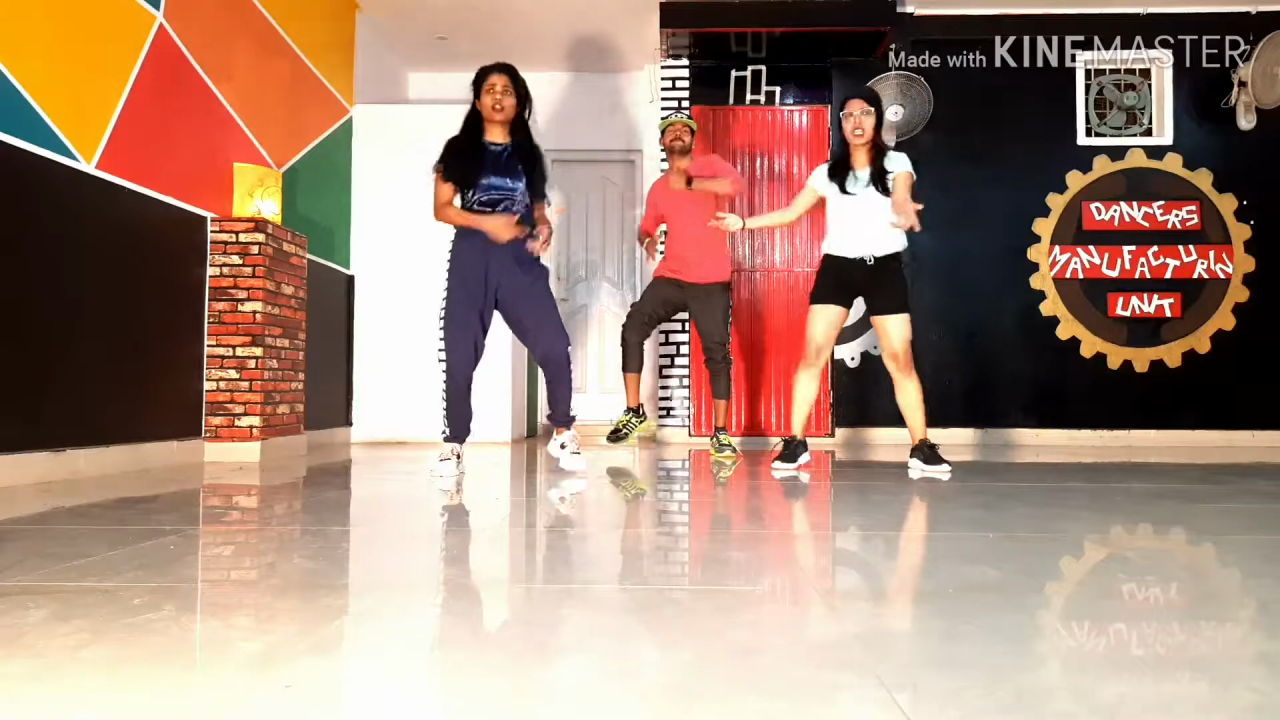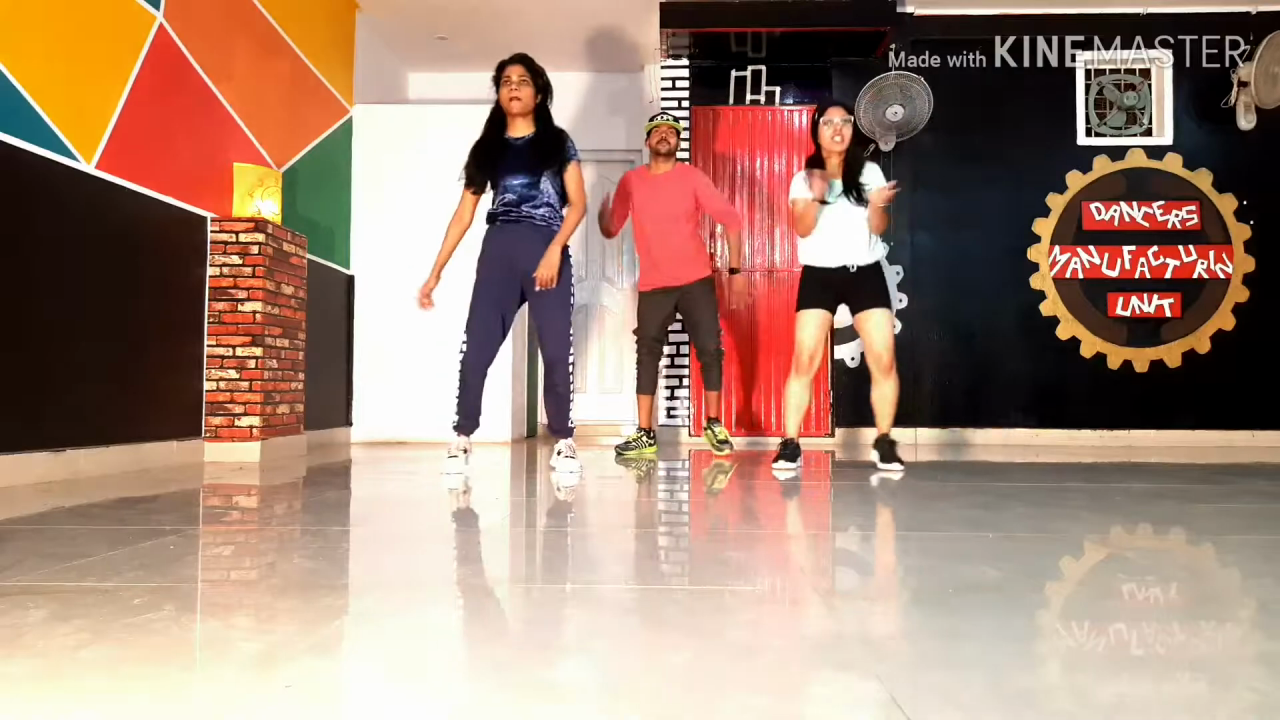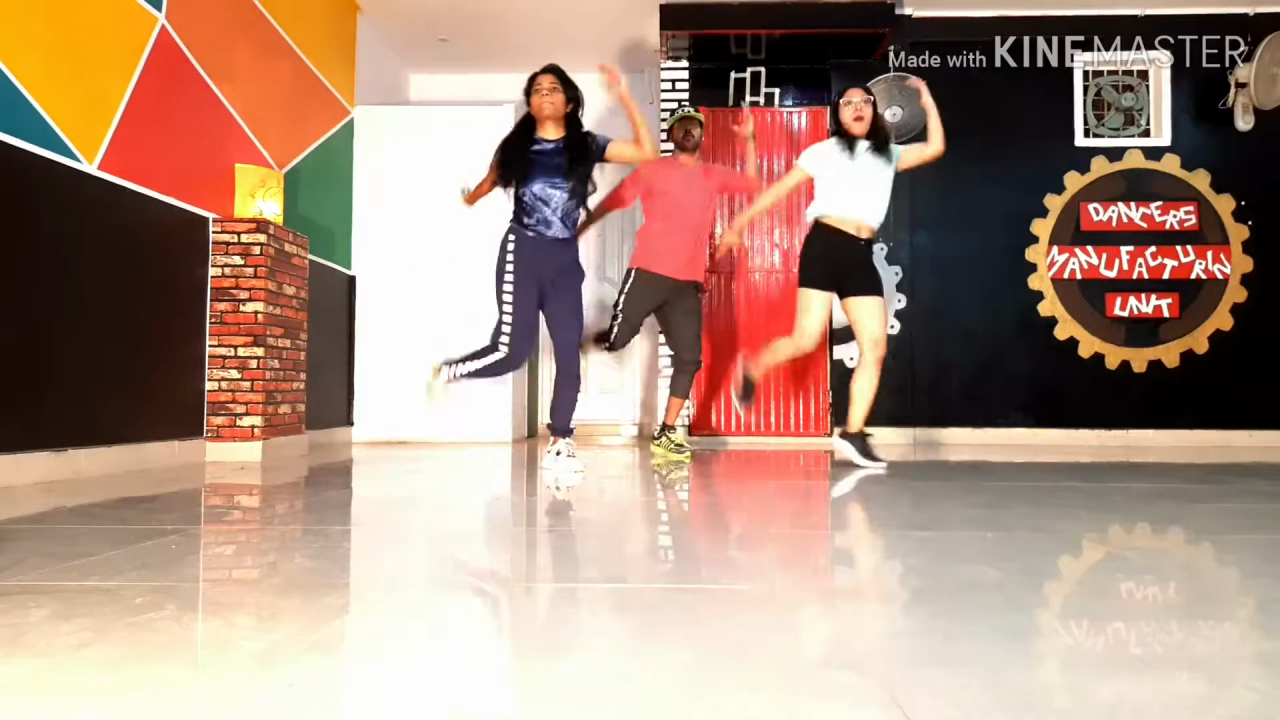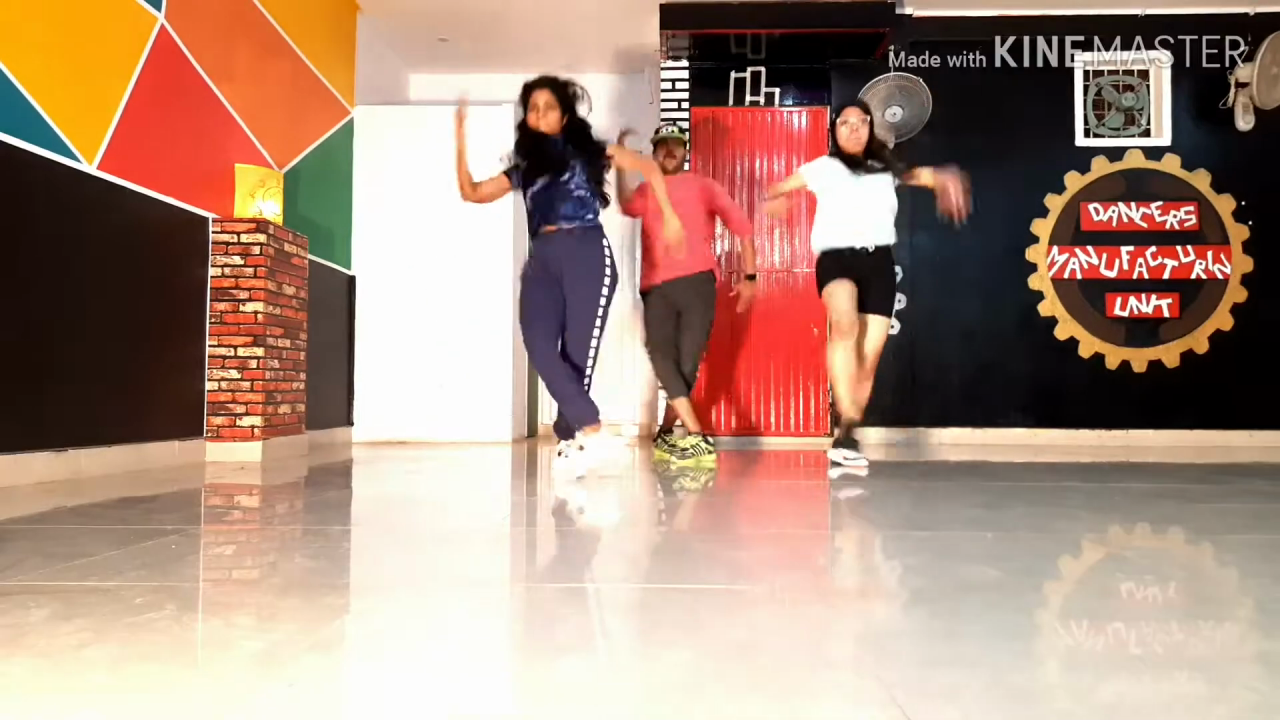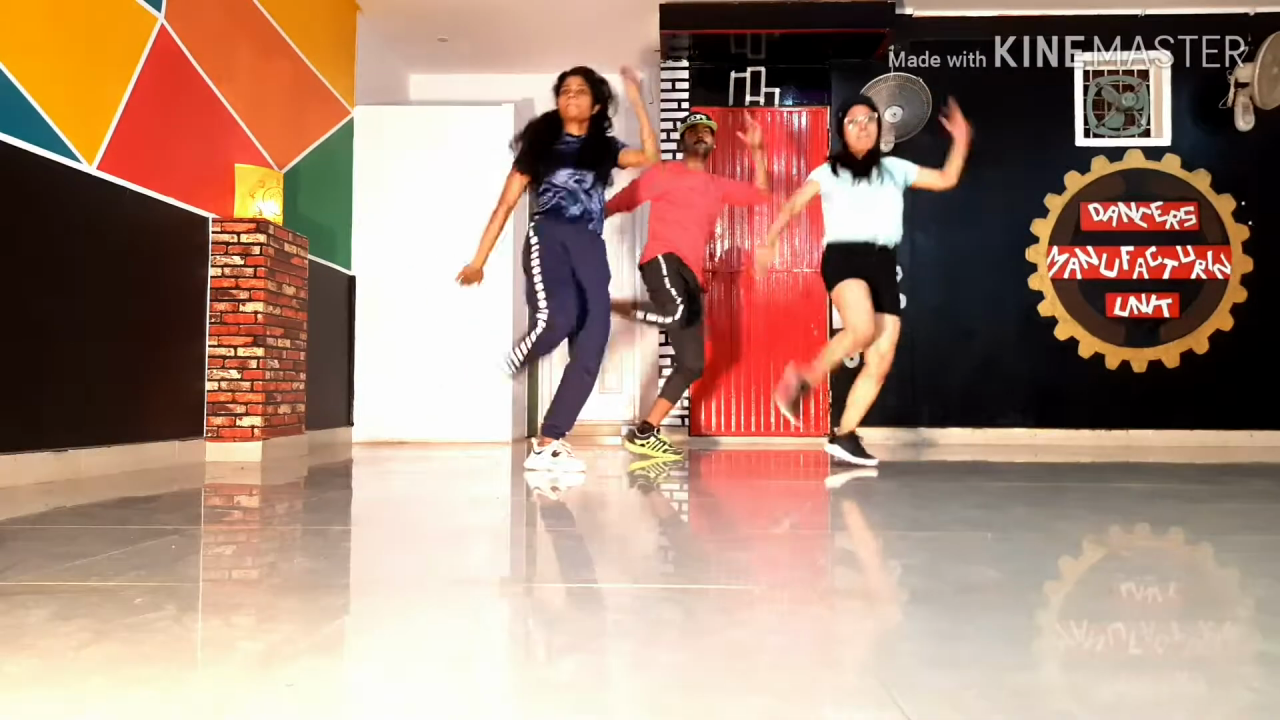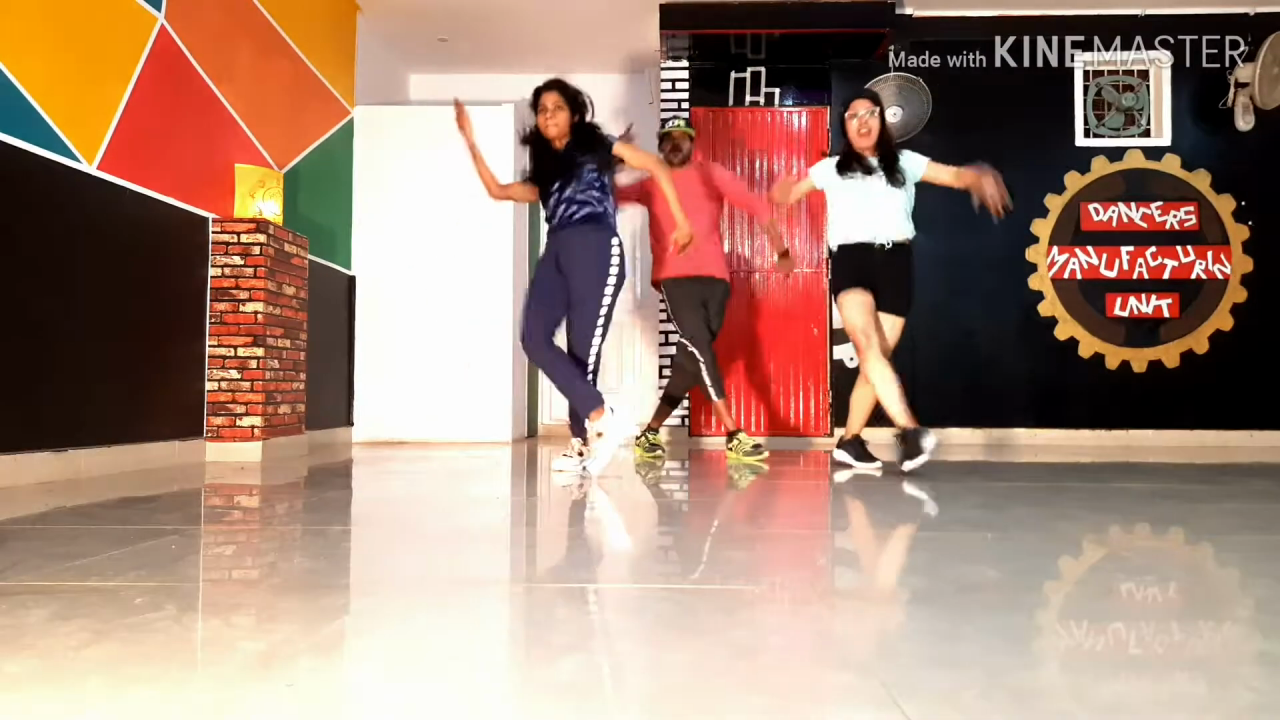
dt=0.3s
person 1, frame 1
left shoulder: (528, 153)
right shoulder: (459, 149)
left elbow: (539, 213)
right elbow: (442, 207)
left wrist: (543, 232)
right wrist: (484, 221)
left hip: (521, 257)
right hip: (473, 254)
left knee: (552, 344)
right knee: (459, 353)
left ankle: (563, 431)
right ankle: (454, 445)
person 1, frame 2
left shoulder: (557, 142)
right shoulder: (487, 148)
left elbow: (578, 203)
right elbow: (464, 212)
left wrist: (555, 250)
right wrist: (435, 273)
left hip: (547, 249)
right hip: (499, 249)
left knee: (557, 350)
right knee: (477, 345)
left ankle: (564, 440)
right ankle: (463, 438)
person 1, frame 3
left shoulder: (585, 146)
right shoulder: (515, 146)
left elbow: (645, 152)
right elbow: (489, 183)
left wrist: (624, 98)
left hip: (565, 258)
right hip: (521, 250)
left knee: (569, 354)
right knee: (512, 349)
left ankle: (560, 441)
right ankle: (449, 371)
person 1, frame 4
left shoulder: (589, 148)
right shoulder: (524, 165)
left elbow: (645, 166)
right elbow: (472, 194)
left wrist: (668, 214)
right wrist: (460, 141)
left hip: (589, 252)
right hip: (545, 258)
left knee: (580, 350)
right knee: (543, 351)
left ankle: (569, 439)
right ankle: (590, 432)
person 1, frame 5
left shoulder: (606, 146)
right shoulder: (537, 143)
left elbow: (647, 156)
right elbow: (507, 202)
left wrist: (637, 101)
right wrist: (479, 257)
left hip: (590, 248)
right hip: (548, 240)
left knee: (590, 352)
right knee: (557, 318)
left ankle: (548, 444)
right ankle: (513, 364)
person 1, frame 6
left shoulder: (597, 145)
right shoulder: (543, 170)
left elbow: (654, 166)
right elbow: (498, 190)
left wrist: (679, 218)
right wrist: (471, 142)
left hip: (598, 249)
right hip: (557, 254)
left knee: (585, 348)
right knee: (534, 338)
left ankle: (579, 441)
right ankle: (599, 420)
person 2, frame 1
left shoulder: (896, 162)
right shoulder: (827, 172)
left elbow: (901, 196)
right elbow: (789, 213)
left wrist: (906, 209)
right wrist: (743, 222)
left hip: (883, 269)
right hip: (836, 268)
left knee: (901, 361)
right knee: (813, 354)
left ankle: (922, 446)
right ankle: (796, 442)
person 2, frame 2
left shoulder: (868, 172)
right shoulder: (803, 179)
left elbow: (879, 227)
right elbow: (802, 228)
left wrist: (880, 208)
right wrist: (814, 197)
left hip: (865, 274)
right hip: (819, 275)
left knee: (883, 361)
right knee: (804, 361)
left ankle: (884, 440)
right ankle: (790, 443)
person 2, frame 3
left shoulder: (889, 154)
right shoulder: (826, 150)
left elbow: (936, 147)
right elbow: (782, 187)
left wrist: (926, 99)
right wrist: (741, 221)
left hip: (861, 253)
right hip: (825, 243)
left knee: (874, 349)
right knee: (806, 339)
left ankle: (853, 434)
right ankle: (753, 370)
person 2, frame 4
left shoulder: (885, 169)
right shoulder: (823, 167)
left elbow: (932, 175)
right elbow: (780, 189)
left wrist: (950, 182)
right wrist: (774, 199)
left hip: (877, 264)
right hip: (836, 261)
left knee: (868, 362)
right knee: (844, 326)
left ankle: (844, 439)
right ankle: (848, 421)
person 2, frame 5
left shoulder: (893, 168)
right shoulder: (830, 171)
left elbow: (947, 178)
right elbow: (795, 205)
left wrist: (960, 139)
right wrist: (769, 239)
left hip: (884, 263)
right hip: (843, 258)
left knee: (881, 363)
right knee: (862, 326)
left ankle: (843, 434)
right ankle: (803, 379)
person 2, frame 6
left shoulder: (904, 163)
right shoulder: (832, 168)
left elbow: (953, 175)
right elbow: (790, 194)
left wrist: (981, 179)
right wrist: (781, 192)
left hip: (894, 261)
right hip: (852, 263)
left knee: (877, 352)
right knee: (870, 347)
left ankle: (850, 440)
right ankle: (909, 431)
person 3, frame 1
left shoulder: (708, 163)
right shoulder: (658, 187)
left elbow: (735, 185)
right elbow: (646, 227)
left wrist: (689, 182)
right wrist: (647, 240)
left hip: (712, 281)
right hip: (669, 277)
left knee: (717, 354)
right knee: (632, 329)
left ankle: (721, 433)
right ankle: (633, 412)
person 3, frame 2
left shoulder: (693, 178)
right shoulder: (631, 181)
left elbow: (729, 219)
right elbow: (611, 230)
left wrist: (735, 270)
right wrist: (605, 217)
left hip: (696, 280)
right hip: (653, 285)
left knee: (709, 349)
right knee: (647, 355)
left ankle: (715, 424)
right ankle: (645, 433)
person 3, frame 3
left shoulder: (716, 174)
right shoulder: (652, 169)
left elbow: (752, 185)
right elbow: (614, 200)
left wrist: (748, 140)
right wrist: (580, 228)
left hip: (688, 282)
right hip: (648, 273)
left knee: (689, 359)
right knee: (616, 338)
left ankle: (665, 433)
right ankle: (591, 341)
person 3, frame 4
left shoulder: (705, 187)
right shoulder: (646, 191)
left elbow: (742, 225)
right elbow: (626, 205)
left wrist: (749, 277)
left hip: (698, 280)
right hip: (657, 286)
left knee: (687, 361)
right knee: (661, 354)
left ankle: (667, 434)
right ankle: (695, 435)
person 3, frame 5
left shoulder: (718, 186)
right shoulder: (663, 172)
left elbow: (760, 193)
right elbow: (622, 201)
left wrist: (755, 148)
left hip: (692, 279)
right hip: (662, 261)
left knee: (692, 364)
right knee: (674, 312)
left ankle: (644, 432)
right ankle: (614, 310)
person 3, frame 6
left shoulder: (713, 174)
right shoulder: (651, 186)
left elbow: (756, 204)
right elbow: (617, 196)
left wrist: (780, 249)
left hip: (714, 279)
right hip: (674, 279)
left knee: (690, 362)
right knee: (699, 352)
left ankle: (650, 432)
right ankle: (734, 435)
